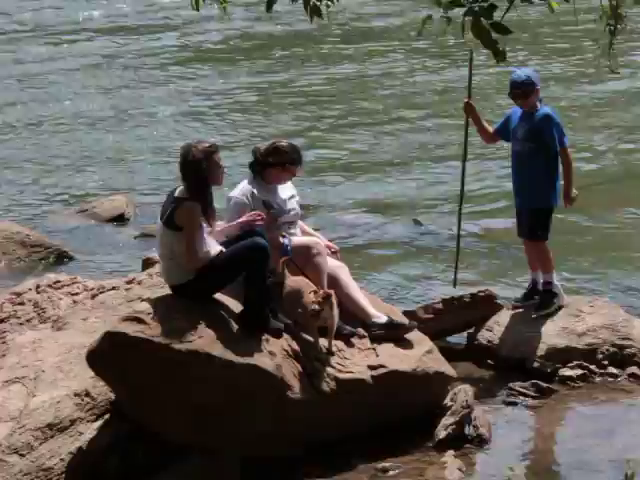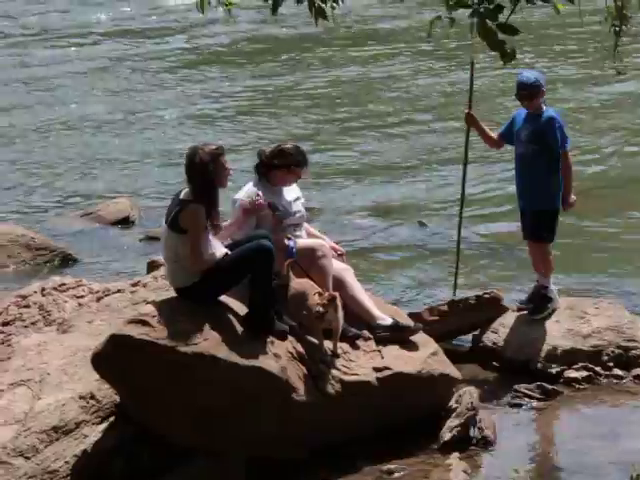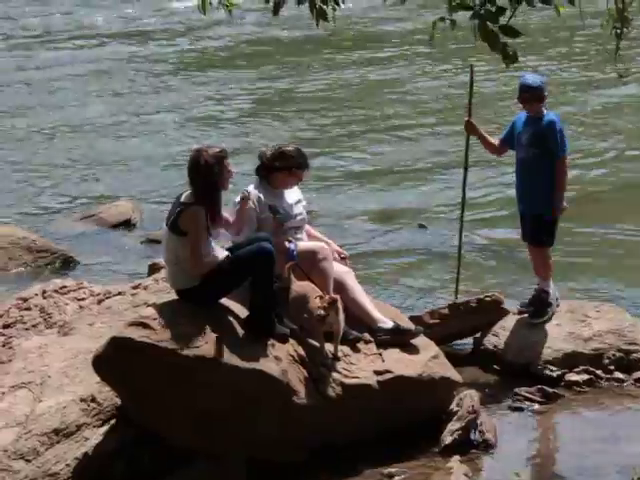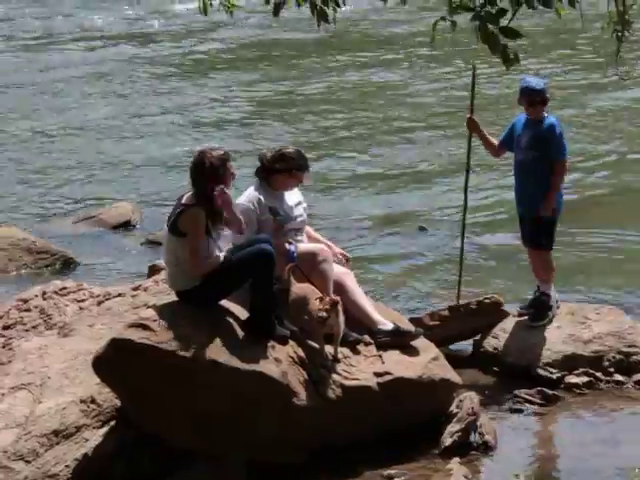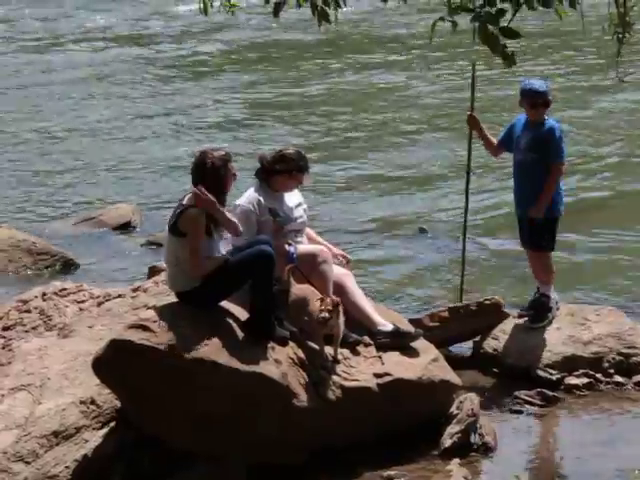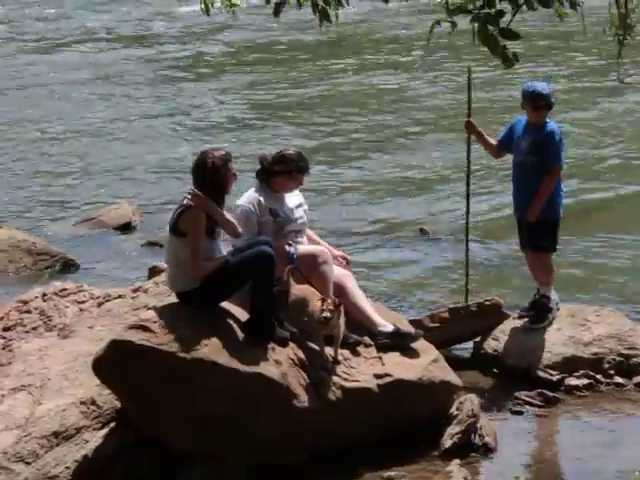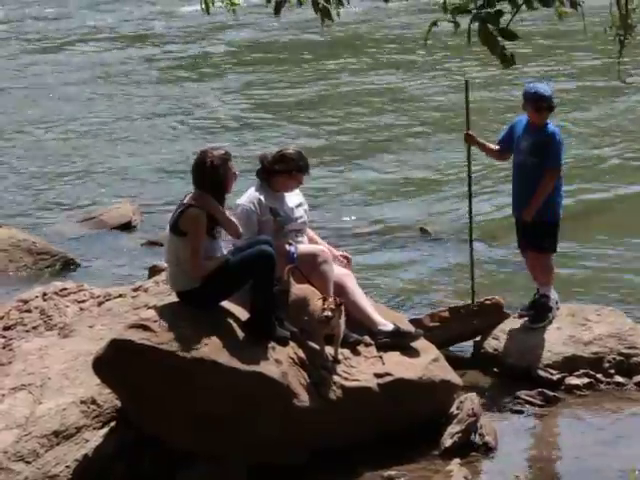
dt=0.1s
person 1, frame 1
left shoulder: (546, 117)
right shoulder: (514, 115)
left elbow: (564, 153)
right elbow: (490, 137)
left wrist: (568, 188)
right wrist: (474, 116)
left hip: (542, 194)
right hip: (522, 192)
left knee: (536, 241)
right knee: (527, 240)
left ankle: (553, 289)
right ankle: (536, 284)
person 1, frame 2
left shoulder: (550, 119)
right shoulder: (519, 117)
left elbow: (565, 157)
right elbow: (495, 143)
left wrist: (567, 193)
right wrist: (476, 125)
left hip: (546, 196)
right hip: (526, 195)
left knee: (540, 243)
right knee: (532, 242)
left ankle: (547, 292)
right ankle: (540, 287)
person 1, frame 3
left shoulder: (551, 123)
right shoulder: (519, 121)
left elbow: (562, 163)
right elbow: (498, 149)
left wrist: (559, 199)
right wrist: (477, 133)
left hip: (546, 200)
right hip: (526, 199)
left knee: (540, 248)
right knee: (532, 246)
left ankle: (548, 296)
right ankle: (542, 290)
person 1, frame 4
left shoulder: (551, 126)
right shoulder: (518, 123)
left elbow: (561, 167)
right elbow: (497, 151)
left wrist: (550, 202)
right wrist: (478, 131)
left hip: (543, 202)
right hip: (524, 201)
left knee: (540, 251)
right knee: (531, 249)
left ankle: (548, 299)
right ankle: (542, 292)
person 1, frame 5
left shoulder: (551, 130)
right shoulder: (518, 123)
left elbow: (557, 170)
right elbow: (496, 150)
left wrist: (542, 204)
right wrist: (479, 128)
left hip: (545, 205)
right hip: (524, 203)
left knee: (540, 253)
right knee: (531, 251)
left ankle: (548, 300)
right ankle: (542, 293)
person 1, frame 6
left shoulder: (551, 133)
right shoulder: (518, 125)
left elbow: (554, 174)
right elbow: (497, 151)
left wrist: (536, 207)
right wrist: (477, 133)
left hip: (545, 207)
right hip: (522, 204)
left knee: (541, 254)
right knee: (529, 252)
left ankle: (549, 301)
right ankle: (543, 294)
person 1, frame 7
left shoulder: (551, 135)
right shoulder: (518, 125)
left elbow: (552, 175)
right elbow: (502, 153)
left wrist: (533, 207)
right wrist: (478, 143)
left hip: (545, 207)
right hip: (521, 204)
left knee: (541, 254)
right knee: (527, 252)
left ankle: (549, 301)
right ankle: (542, 294)
person 2, frame 1
left shoulder: (286, 187)
right shoulder: (243, 196)
left wrist: (321, 239)
left hip: (298, 253)
left knee: (338, 269)
right knee: (314, 247)
left ankle: (375, 319)
person 2, frame 2
left shoulder: (291, 189)
right shoulder: (249, 197)
left wrist: (327, 240)
left hip: (303, 255)
left knee: (343, 271)
right knee: (319, 249)
left ankle: (380, 321)
person 2, frame 3
left shoulder: (292, 192)
right shoulder: (252, 199)
left wrist: (329, 243)
left hip: (303, 258)
left knee: (344, 273)
right knee: (320, 251)
left ankle: (381, 324)
person 2, frame 4
left shoulder: (293, 193)
right shoulder: (250, 202)
left wrist: (330, 245)
left hip: (303, 260)
left knee: (344, 275)
right knee: (321, 253)
left ankle: (381, 326)
person 2, frame 5
left shoulder: (293, 195)
right shoulder: (250, 203)
left wrist: (331, 247)
left hip: (303, 261)
left knee: (344, 276)
right knee: (320, 254)
left ankle: (380, 327)
person 2, frame 6
left shoulder: (294, 195)
right shoulder: (250, 204)
left wrist: (331, 249)
left hip: (303, 261)
left knee: (344, 277)
right knee: (320, 255)
left ankle: (381, 328)
person 2, frame 7
left shoulder: (294, 195)
right shoulder: (250, 203)
left wrist: (332, 251)
left hip: (306, 262)
left knee: (345, 276)
right knee: (320, 254)
left ankle: (382, 327)
person 3, frame 1
left shoulder: (184, 193)
right shoulder: (190, 207)
left elbow: (208, 234)
right elbow: (192, 260)
left wrist: (241, 223)
right wrist: (219, 252)
left hip: (189, 275)
right hip: (188, 283)
left knee: (255, 235)
right knee: (257, 249)
left ankle: (263, 307)
right ankle: (254, 317)
person 3, frame 2
left shoulder: (190, 195)
right shoulder: (194, 209)
left elbow: (215, 235)
right elbow: (196, 263)
left wrist: (242, 215)
right wrist: (224, 255)
left hip: (194, 277)
right hip: (193, 285)
left knee: (261, 237)
right knee: (263, 251)
left ankle: (268, 310)
right ankle: (259, 319)
person 3, frame 3
left shoulder: (194, 198)
right shoulder: (194, 211)
left elbow: (232, 227)
right elbow: (196, 266)
left wrist: (242, 208)
right wrist: (226, 258)
left hip: (197, 278)
right hip: (194, 288)
left knee: (262, 240)
right knee: (263, 253)
left ankle: (270, 313)
right ankle: (260, 322)
person 3, frame 4
left shoulder: (197, 199)
right shoulder: (194, 212)
left elbow: (238, 228)
right elbow: (196, 267)
left wrist: (228, 208)
right wrist: (225, 259)
left hip: (198, 280)
right hip: (194, 289)
left knee: (263, 241)
right knee: (264, 255)
left ankle: (270, 315)
right ankle: (260, 324)
person 3, frame 5
left shoulder: (199, 201)
right shoulder: (194, 213)
left elbow: (237, 230)
right elbow: (196, 268)
left wrist: (216, 209)
right wrist: (225, 259)
left hip: (202, 275)
right hip: (193, 290)
left knee: (263, 243)
right knee: (263, 256)
left ankle: (270, 317)
right ankle: (260, 325)
person 3, frame 6
left shoulder: (201, 202)
right shoulder: (195, 214)
left elbow: (236, 232)
right elbow: (196, 269)
left wrist: (214, 211)
right wrist: (225, 260)
left hip: (202, 277)
right hip: (194, 290)
left knee: (264, 243)
right knee: (264, 257)
left ankle: (270, 317)
right ankle: (260, 325)
person 3, frame 7
left shoulder: (202, 201)
right shoulder: (195, 213)
left elbow: (237, 232)
right elbow: (197, 268)
left wrist: (217, 210)
right wrist: (225, 259)
left hip: (202, 277)
right hip: (195, 290)
left knee: (264, 243)
right knee: (264, 256)
left ankle: (270, 316)
right ankle: (260, 325)
